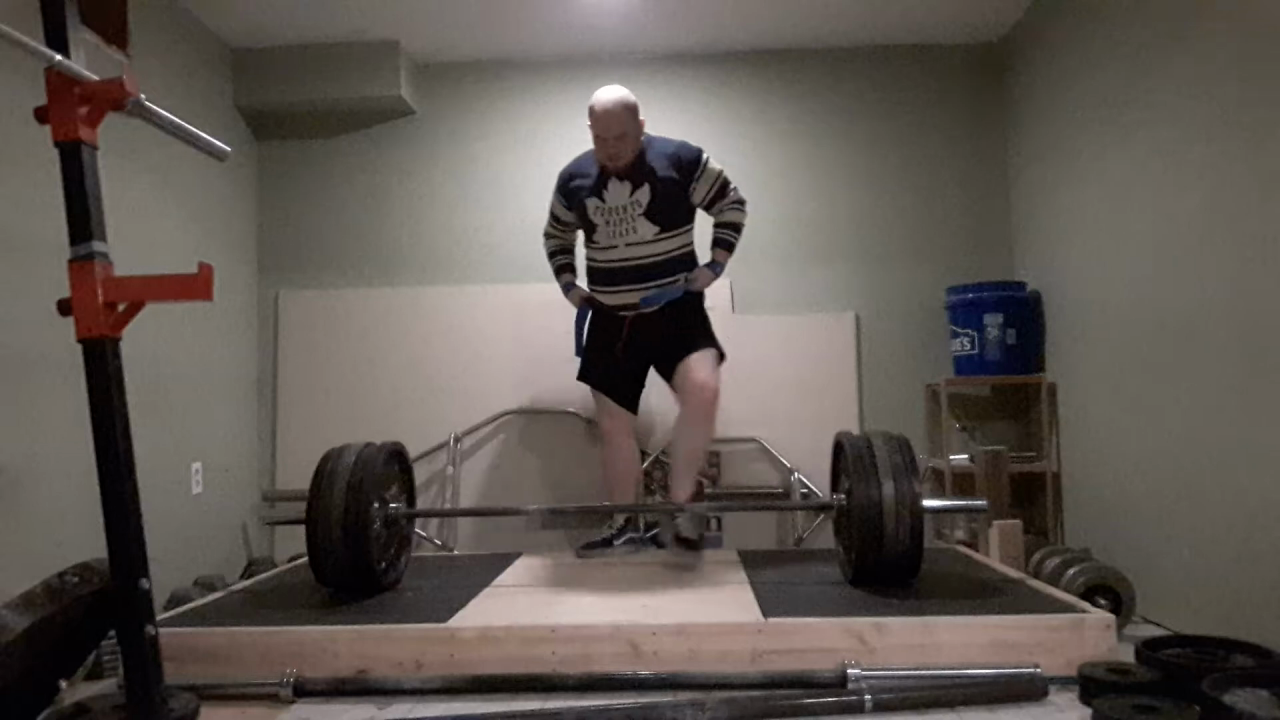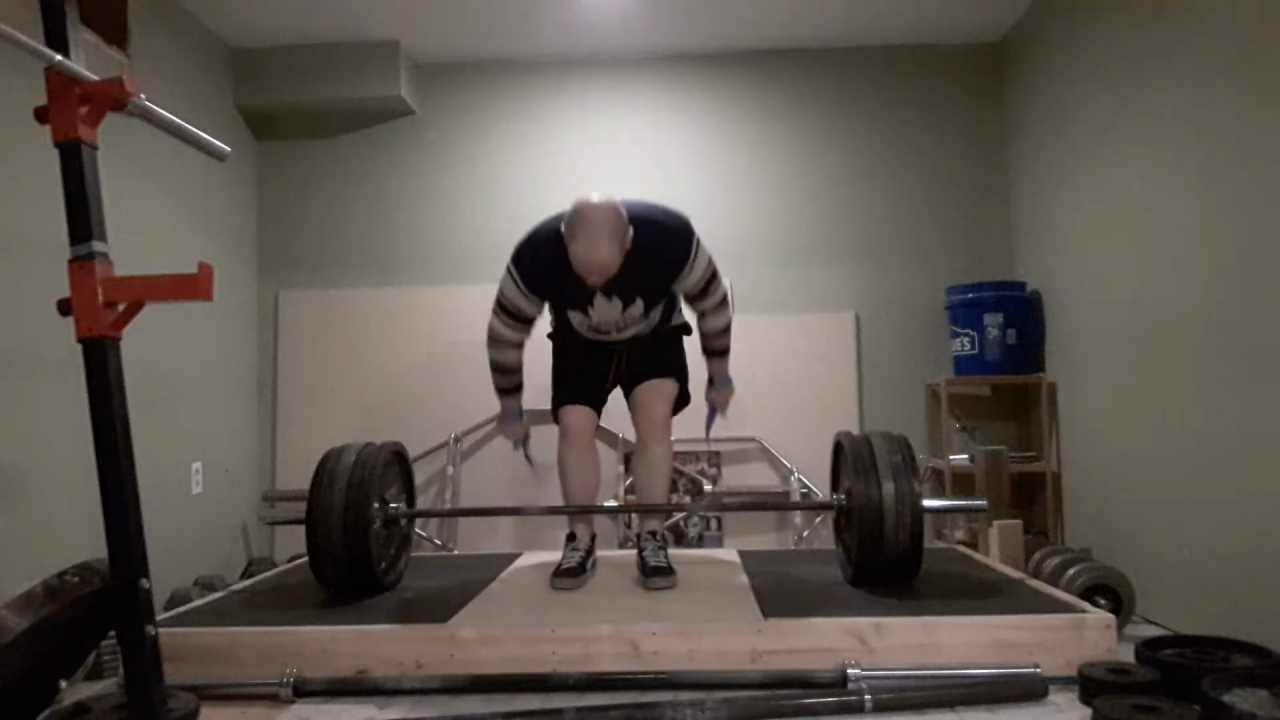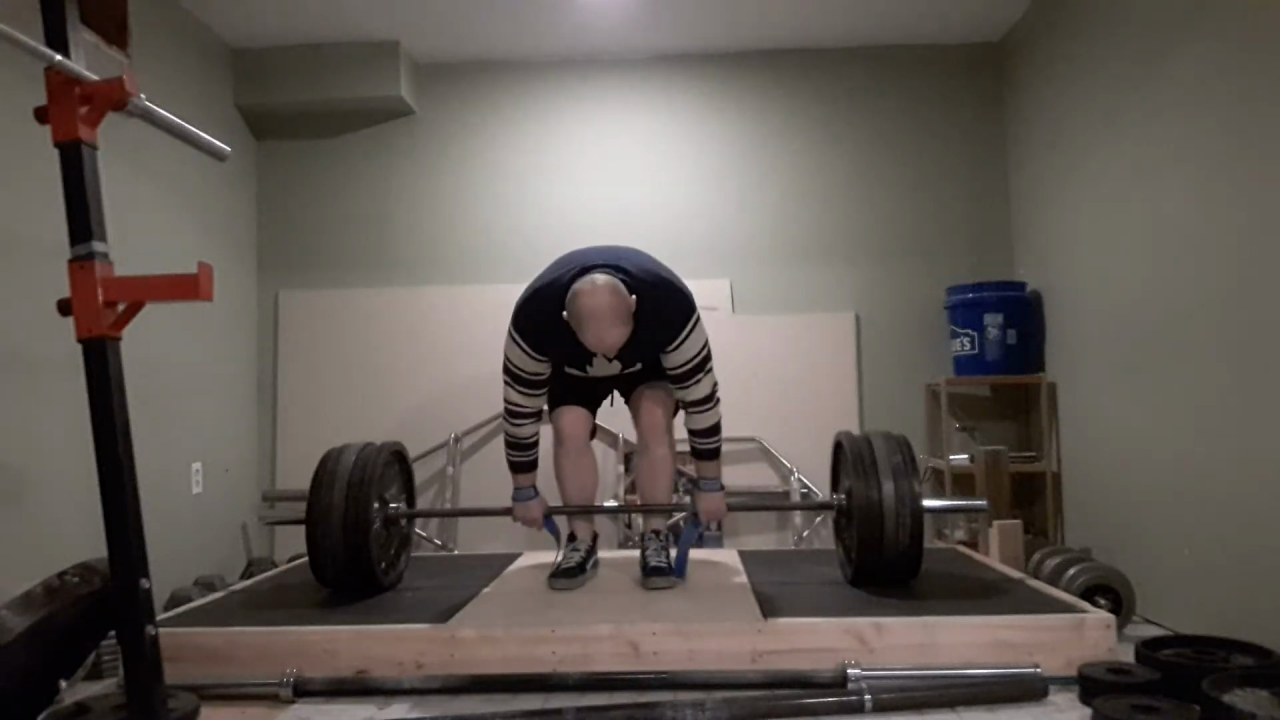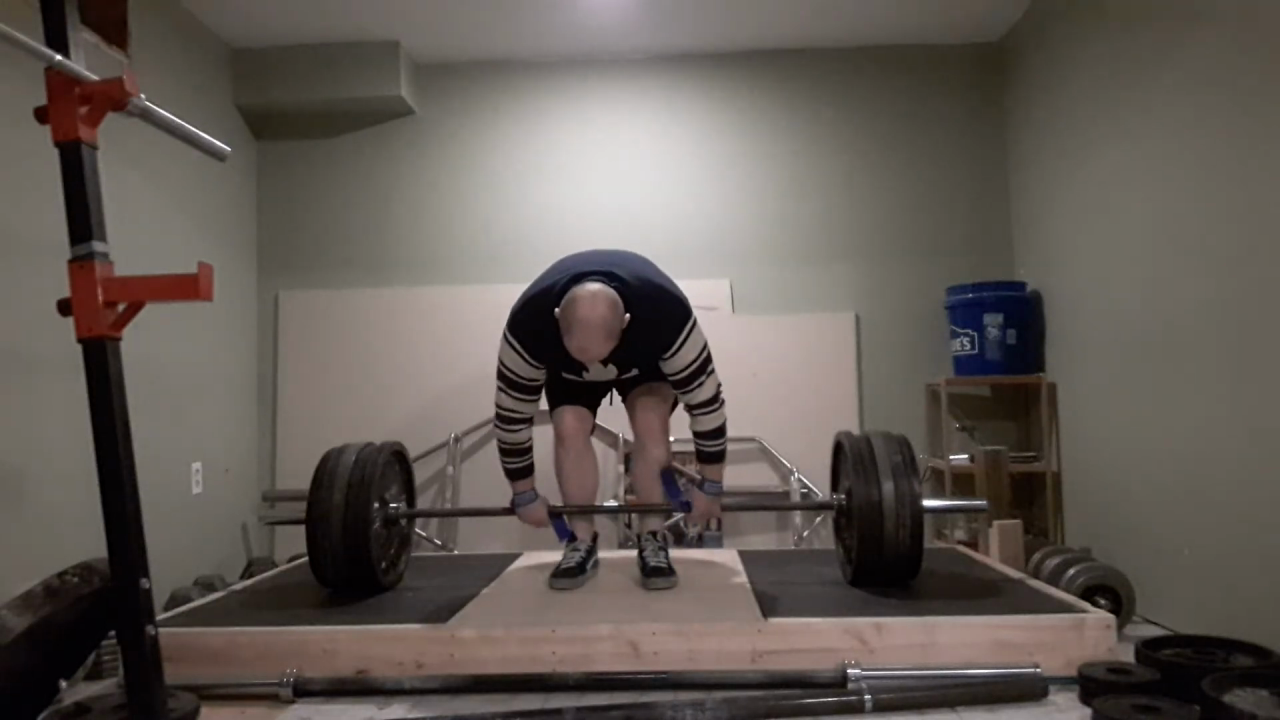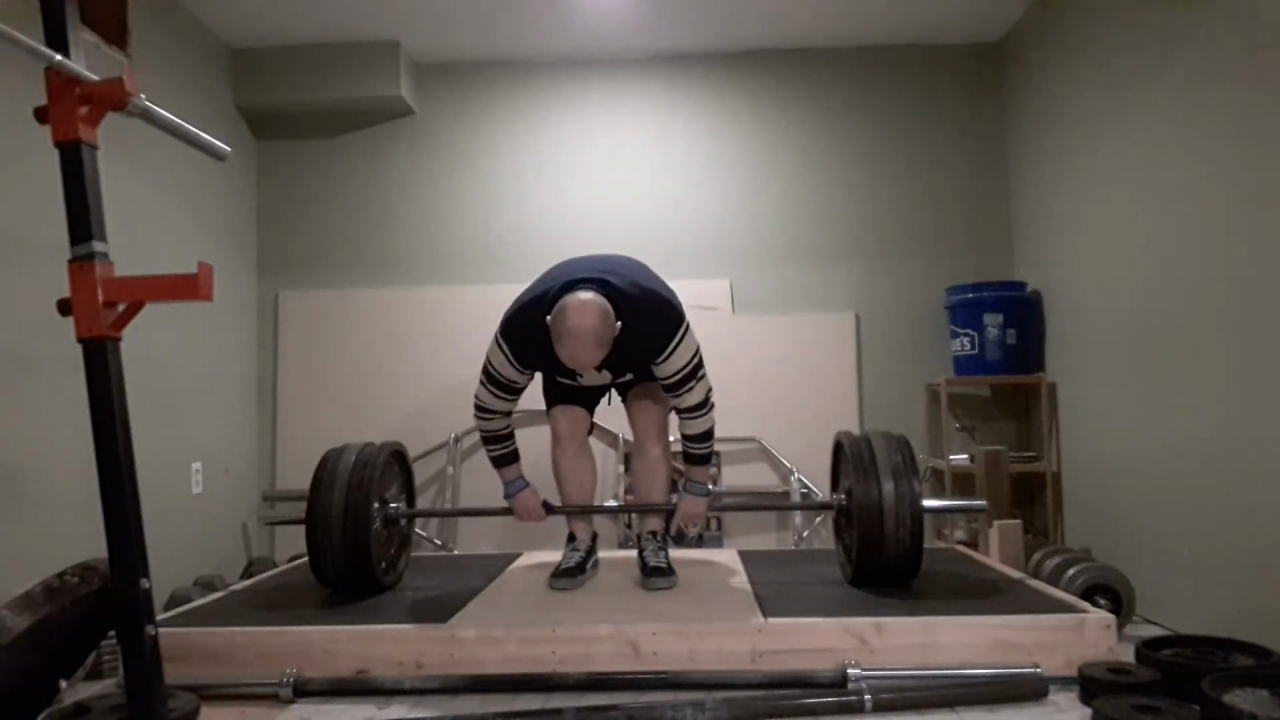
dt=1s
person 1, frame 1
left shoulder: (682, 160)
right shoulder: (573, 178)
left elbow: (731, 204)
right elbow: (556, 236)
left wrist: (716, 264)
right wrist: (567, 283)
left hip: (675, 309)
right hip: (609, 319)
left knee: (702, 391)
right knee: (614, 425)
left ankle: (680, 513)
right ankle: (626, 524)
person 1, frame 2
left shoulder: (669, 236)
right shoulder: (536, 254)
left elbow: (712, 302)
right elbow: (505, 334)
left wrist: (719, 375)
right wrist: (511, 409)
left hip: (654, 338)
right hip: (579, 345)
left knee: (655, 418)
right knee: (576, 429)
left ankle: (651, 540)
right ankle: (581, 541)
person 1, frame 3
left shoulder: (669, 303)
right shoulder: (534, 314)
left elbow: (700, 397)
right elbow: (521, 407)
left wrist: (709, 484)
right wrist: (525, 491)
left hip: (647, 358)
left knee: (655, 420)
right knee: (570, 429)
left ankle: (655, 539)
right ankle: (582, 541)
person 1, frame 4
left shoulder: (666, 312)
right shoulder: (529, 320)
left elbow: (706, 401)
right elbow: (512, 413)
left wrist: (711, 486)
right wrist: (524, 495)
left hip: (645, 356)
left knee: (651, 422)
right knee: (569, 428)
left ankle: (653, 540)
right ankle: (582, 541)
person 1, frame 5
left shoulder: (659, 317)
right shoulder: (521, 327)
left elbow: (696, 404)
right elbow: (491, 407)
left wrist: (697, 487)
right wrist: (514, 485)
left hip: (641, 353)
left knee: (650, 424)
right knee: (566, 430)
left ankle: (652, 541)
right ankle: (581, 542)
